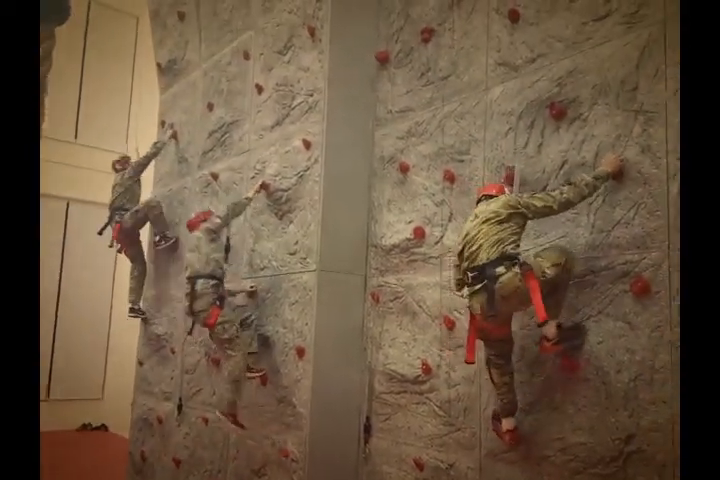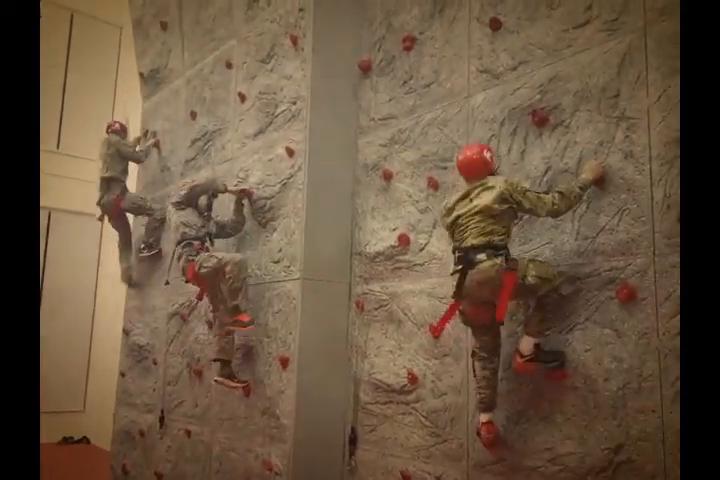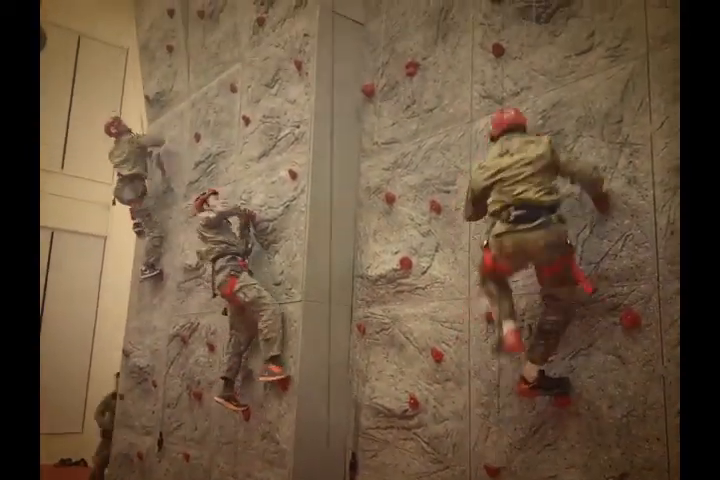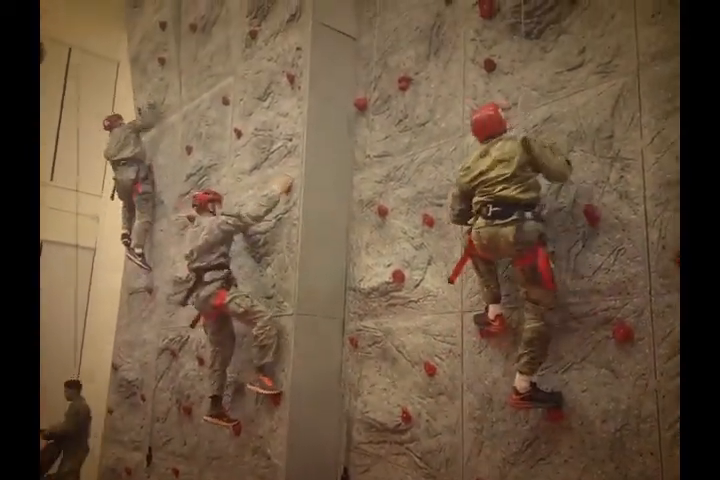
dt=0.7s
person 1, frame 1
left shoulder: (468, 230)
right shoulder: (508, 203)
left elbow: (459, 281)
right elbow: (564, 198)
right wrist: (604, 171)
left hip: (481, 301)
right hip: (510, 284)
left knee: (498, 359)
right knee: (560, 257)
left ankle: (507, 425)
right ankle: (551, 333)
person 1, frame 2
left shoulder: (453, 204)
right shoulder: (504, 186)
right elbow: (552, 205)
right wrist: (586, 178)
left hip: (464, 279)
right hip: (491, 269)
left knee: (485, 349)
right knee: (552, 280)
left ankle: (485, 422)
right ankle: (527, 352)
person 1, frame 3
left shoulder: (484, 165)
right shoulder: (543, 145)
left elbow: (471, 212)
right elbow: (584, 175)
right wrist: (599, 193)
left hip: (507, 238)
right hip: (547, 232)
left knee: (491, 276)
right knee: (557, 304)
left ankle: (510, 330)
right ankle: (531, 376)
person 1, frame 4
left shoulder: (469, 166)
right shoulder: (522, 143)
left elbow: (458, 214)
right elbow: (559, 169)
right wrist: (553, 153)
left hip: (486, 233)
right hip: (522, 229)
left knee: (478, 250)
right knee: (536, 307)
left ankle: (494, 313)
right ankle: (523, 386)
person 2, frame 1
left shoulder: (201, 243)
right shoulder: (202, 232)
right elbow: (227, 214)
left wrist: (235, 291)
right wrist: (251, 195)
left hip: (202, 296)
right hip: (208, 296)
left knee: (245, 318)
right knee: (236, 349)
left ankle: (242, 366)
right ankle: (230, 406)
person 2, frame 2
left shoulder: (209, 222)
right shoulder: (178, 205)
left elbow: (235, 227)
right elbow: (199, 186)
left wrist: (239, 201)
right wrist: (227, 188)
left hip: (203, 261)
right hip: (192, 258)
left knee: (222, 312)
right knee: (236, 260)
left ankle: (225, 369)
right ankle: (236, 312)
person 2, frame 3
left shoulder: (222, 228)
right shoulder: (206, 219)
left elbow: (245, 250)
right elbow: (226, 210)
left wrist: (246, 225)
right wrist: (241, 211)
left hip: (230, 278)
right hip: (232, 273)
left knee: (240, 334)
right knee: (269, 307)
left ankle: (227, 390)
right ankle: (272, 364)
person 2, frame 4
left shoulder: (198, 230)
right shoulder: (217, 222)
right elbow: (255, 214)
left wrist: (233, 234)
right wrist: (277, 189)
left hip: (204, 292)
right hip: (218, 288)
left knee: (221, 347)
right knee: (264, 319)
left ankle: (215, 407)
right ankle: (262, 375)
person 3, frame 1
left shoulder: (121, 180)
right shoulder: (128, 174)
right elbow: (149, 155)
left wrist: (143, 207)
right wrist: (166, 138)
left hip: (123, 226)
right hip: (124, 222)
left knee: (139, 265)
right knee: (153, 204)
left ankle: (134, 305)
right ankle: (161, 237)
person 3, frame 2
left shoulder: (108, 144)
right shoulder: (114, 140)
left elbow: (126, 150)
right elbow: (138, 158)
left wrist: (137, 142)
right wrist: (149, 144)
left hip: (106, 197)
right hip: (116, 194)
left knee: (124, 236)
right knee: (157, 212)
left ankle: (126, 271)
right ankle: (148, 245)
person 3, frame 3
left shoulder: (113, 151)
right shoulder: (135, 139)
right elbow: (157, 141)
left wrist: (150, 156)
right wrist: (155, 157)
left hip: (121, 190)
right hip: (134, 189)
right knee: (154, 230)
left ankle: (136, 222)
right ankle: (149, 267)
person 3, frame 4
left shoulder: (109, 147)
right shoulder: (128, 128)
right elbow: (150, 121)
right wrist: (150, 110)
left hip: (120, 176)
right hip: (135, 172)
left knee: (128, 206)
right knee: (144, 214)
left ankle: (126, 232)
right ankle: (137, 249)
